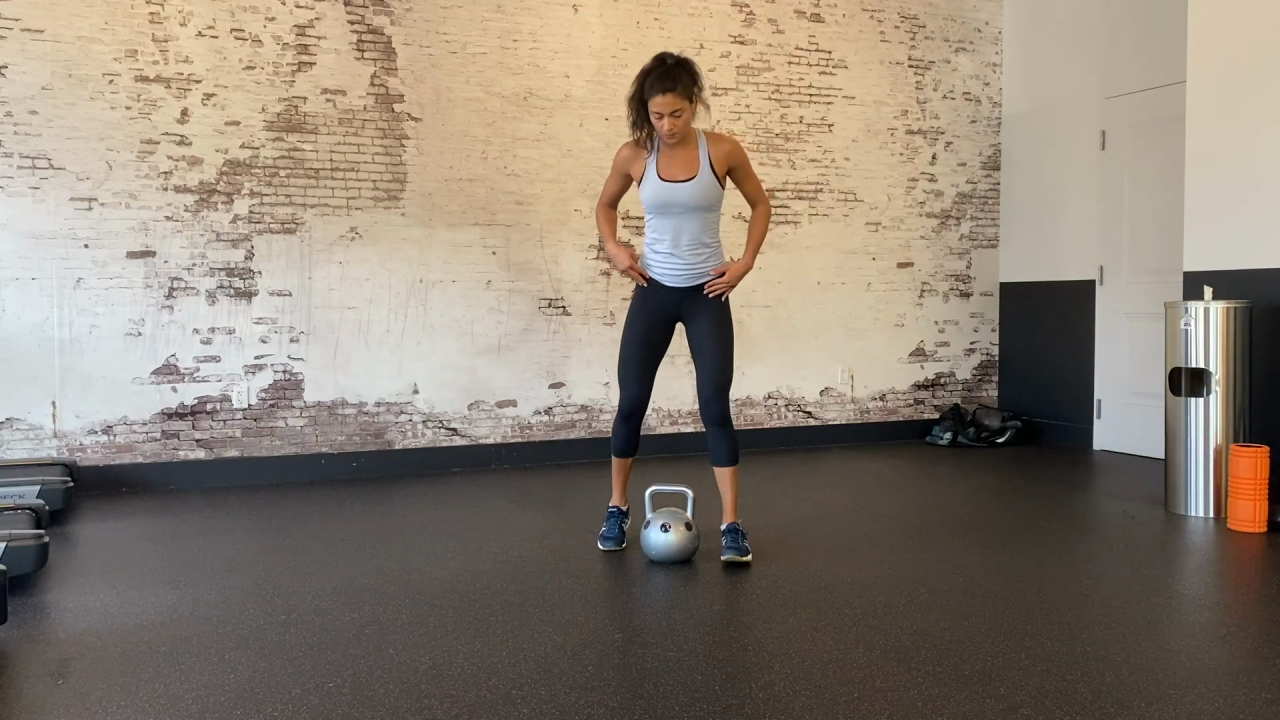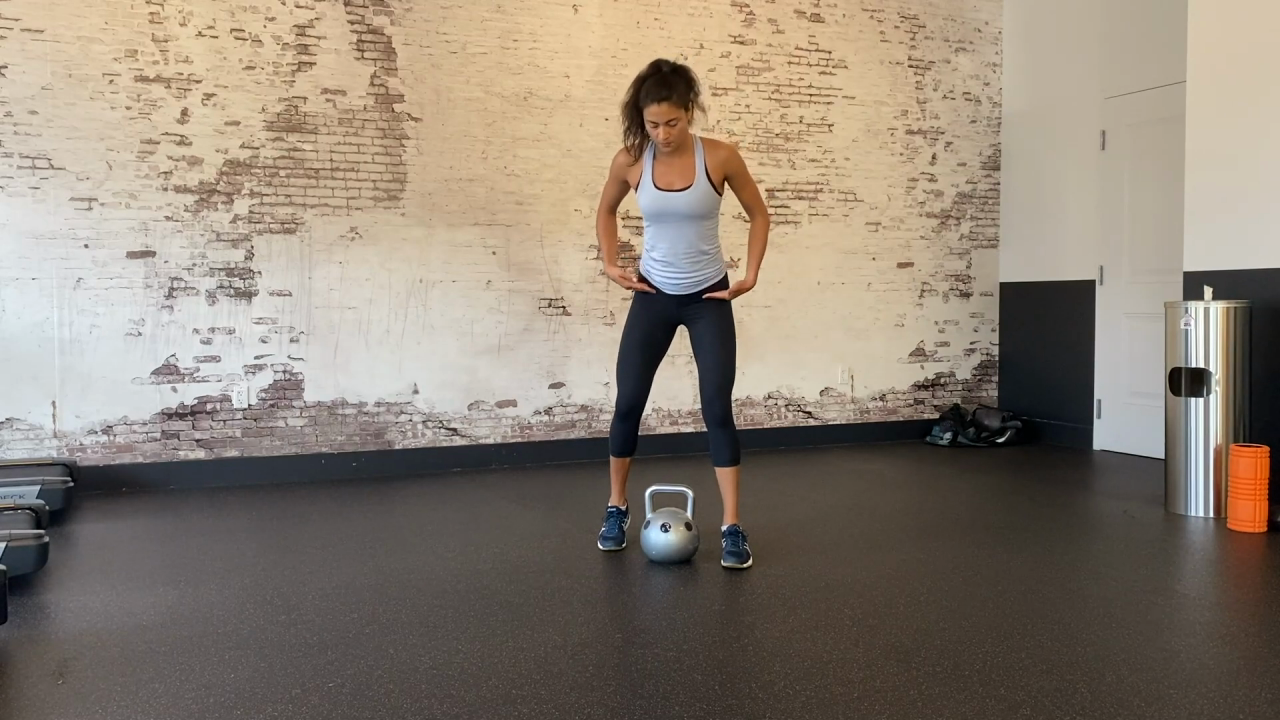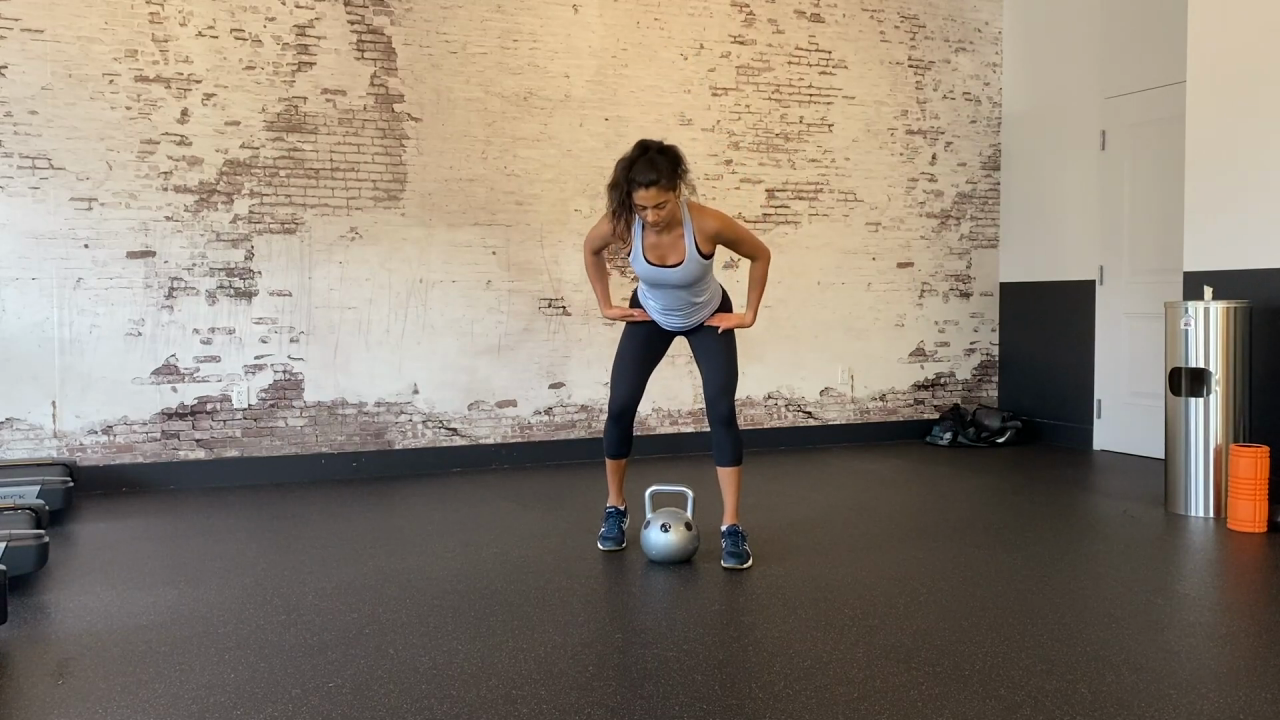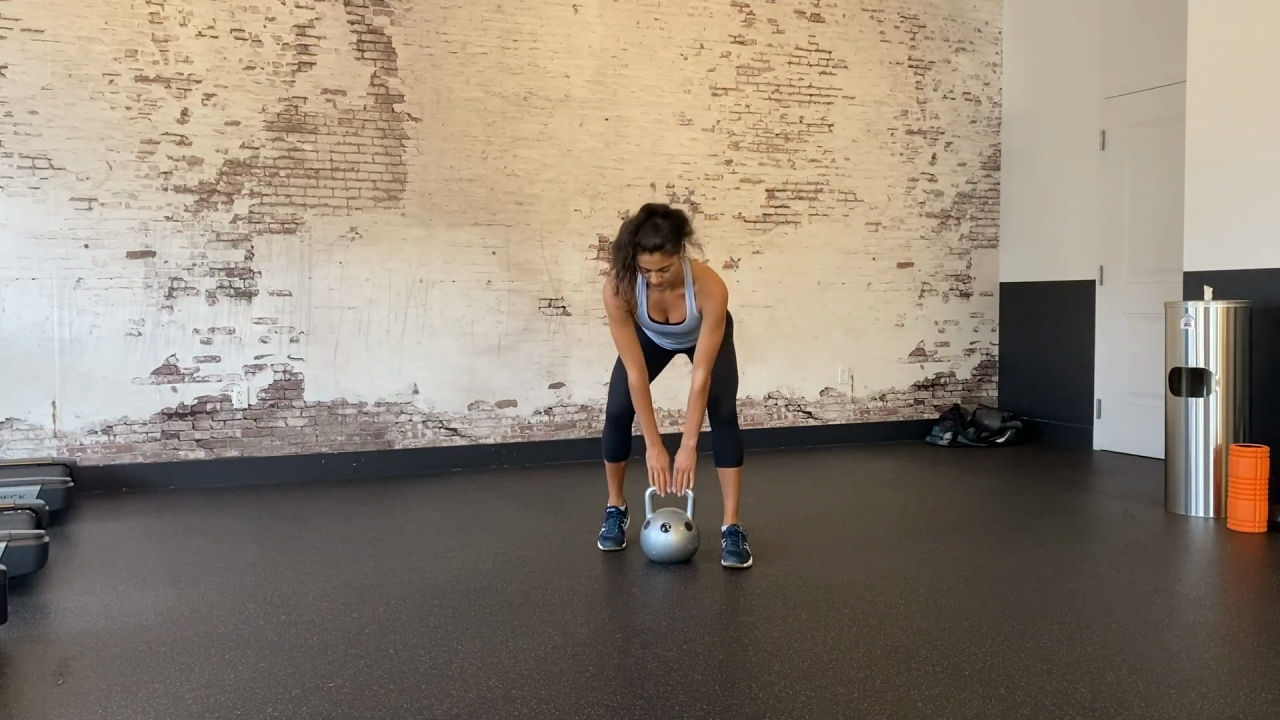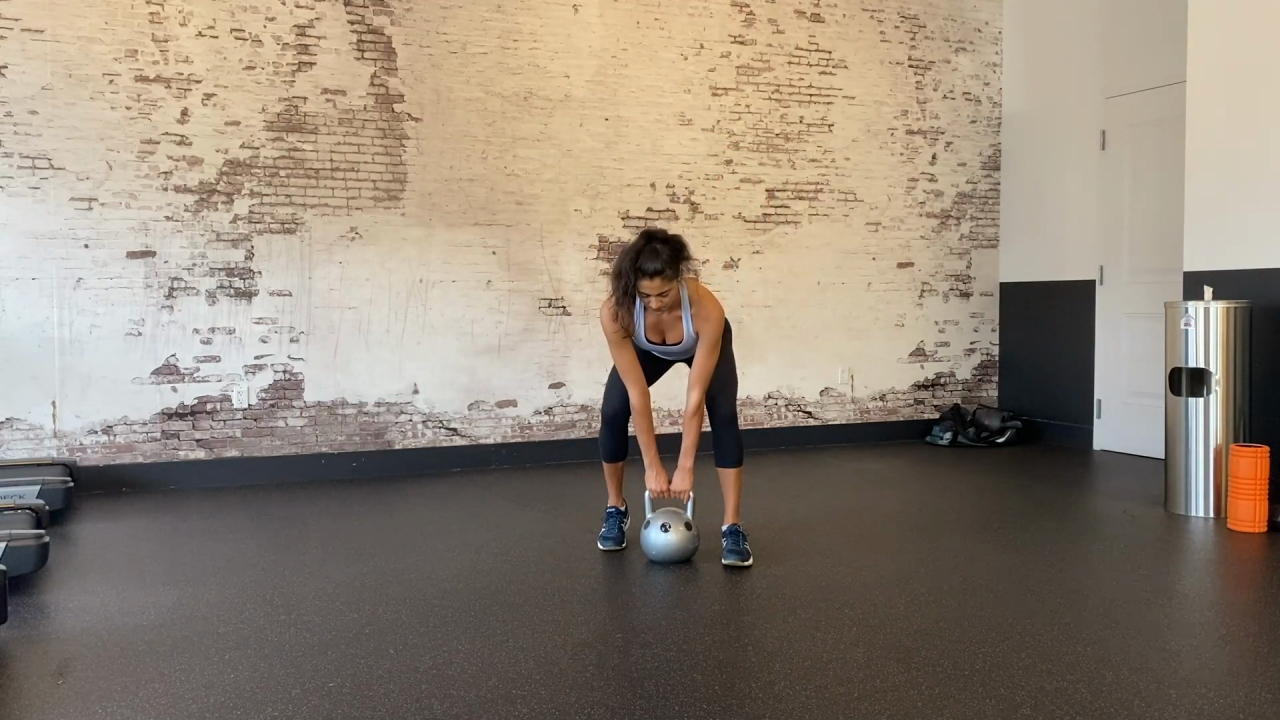
dt=0.7s
person 1, frame 1
left shoulder: (724, 151)
right shoulder: (633, 155)
left elbow: (761, 206)
right elbow: (605, 205)
left wrist: (746, 263)
right wrist: (613, 248)
left hip: (707, 295)
right hip: (653, 292)
left knee: (715, 407)
right knee: (631, 403)
left ankle: (732, 525)
right ankle: (617, 507)
person 1, frame 2
left shoulder: (720, 157)
right shoulder: (629, 160)
left elbow: (759, 214)
right elbow: (606, 210)
left wrist: (750, 275)
right wrist: (610, 263)
left hip: (709, 297)
right hip: (653, 296)
left knee: (717, 408)
right knee: (628, 402)
left ankle: (732, 527)
right ankle: (616, 508)
person 1, frame 3
left shoulder: (710, 224)
right shoulder: (618, 225)
left elbow: (761, 256)
right elbow: (590, 253)
left wrist: (749, 313)
right wrist: (607, 306)
left hip: (708, 318)
right hip: (650, 316)
left knee: (721, 410)
right knee: (620, 407)
left ankle: (732, 527)
right ankle: (615, 508)
person 1, frame 4
left shoulder: (710, 288)
right shoulder: (618, 289)
left elbow: (701, 376)
right elbow: (635, 374)
left wrist: (688, 447)
right wrist: (653, 446)
left hip: (705, 337)
right hip: (651, 338)
left knee: (723, 413)
right knee: (617, 412)
left ankle: (732, 526)
right ankle: (616, 508)
person 1, frame 5
left shoulder: (707, 310)
right shoulder: (615, 311)
left elbow: (695, 397)
right elbow: (637, 394)
left wrist: (685, 467)
right wrist: (652, 465)
left hip: (702, 346)
right hip: (646, 349)
left knee: (723, 413)
right knee: (613, 412)
left ankle: (732, 527)
right ankle: (615, 509)
